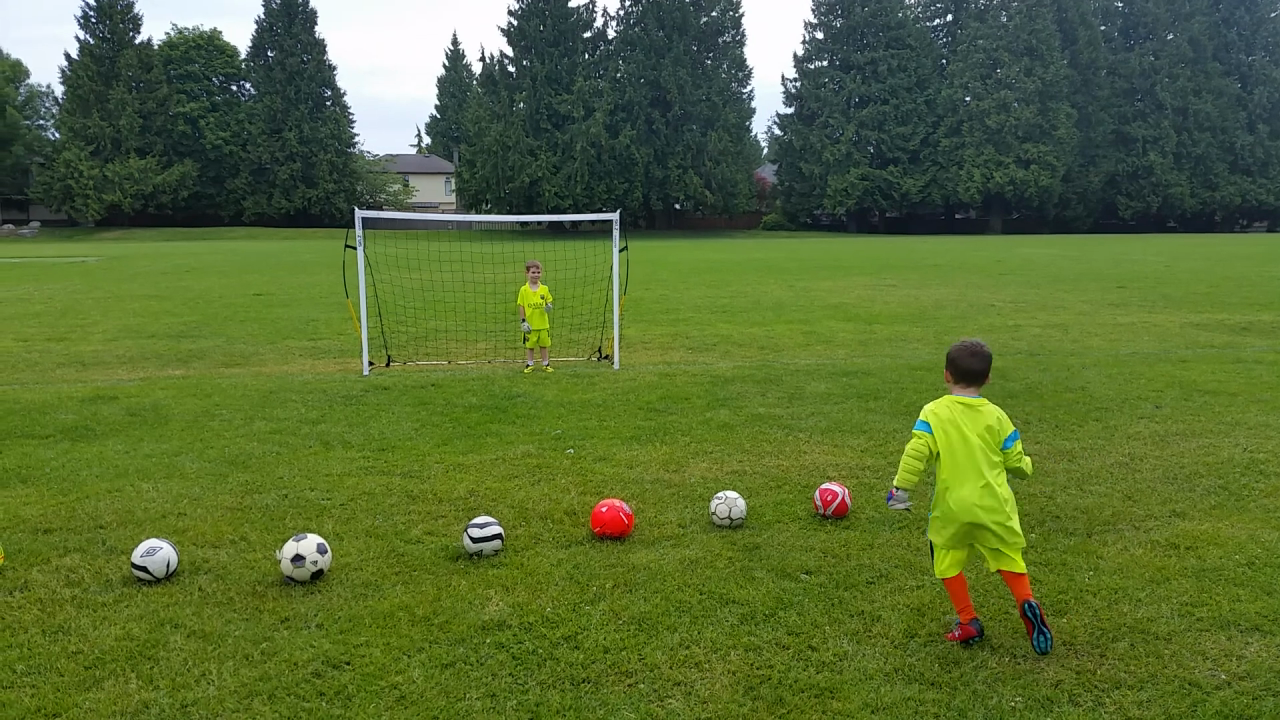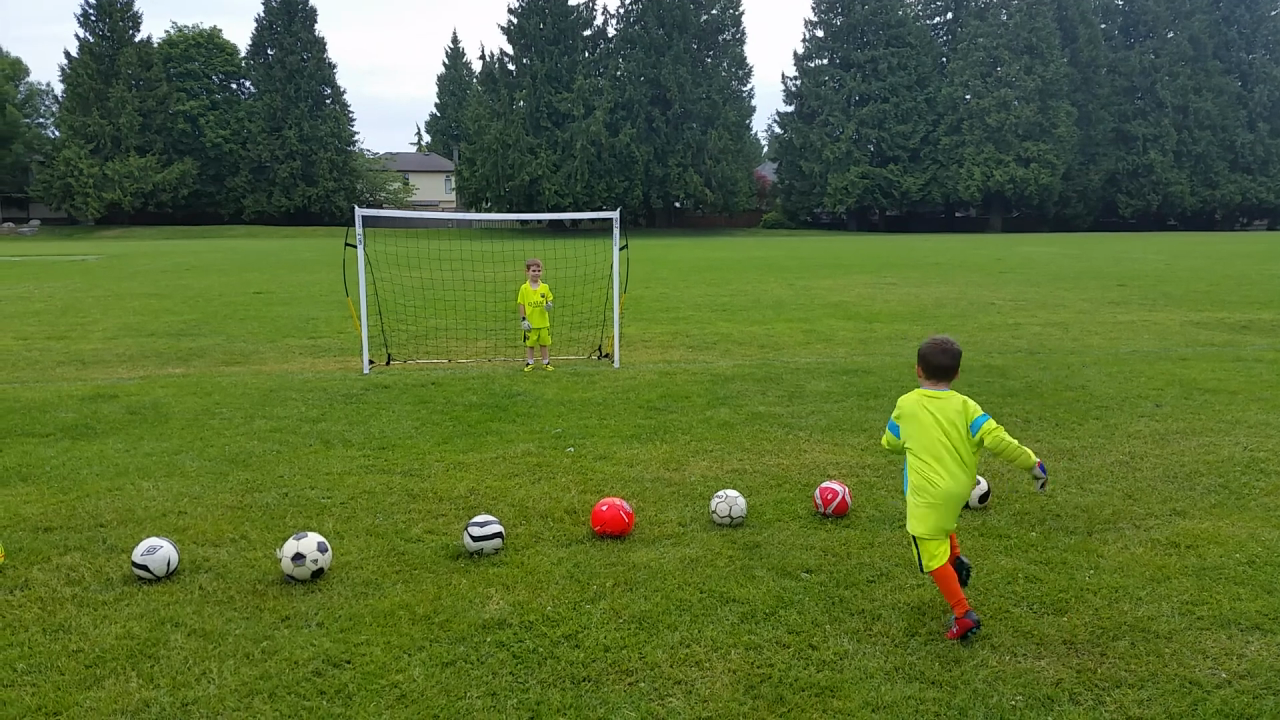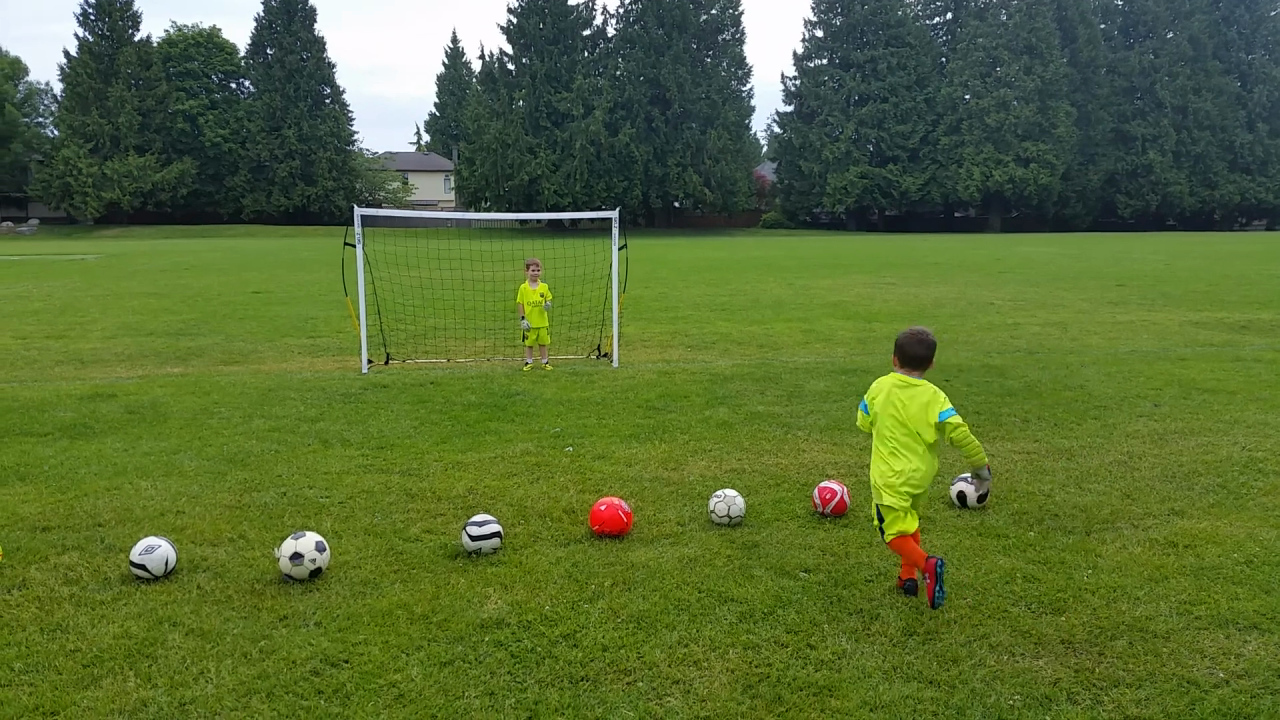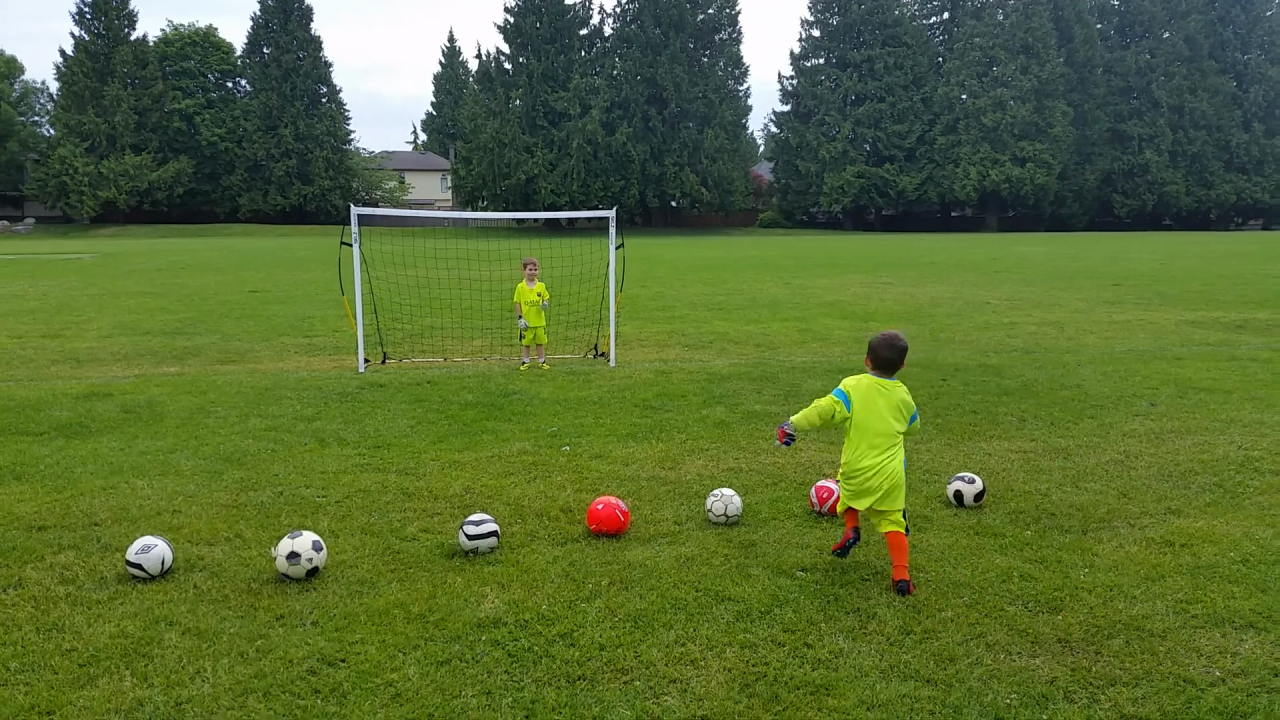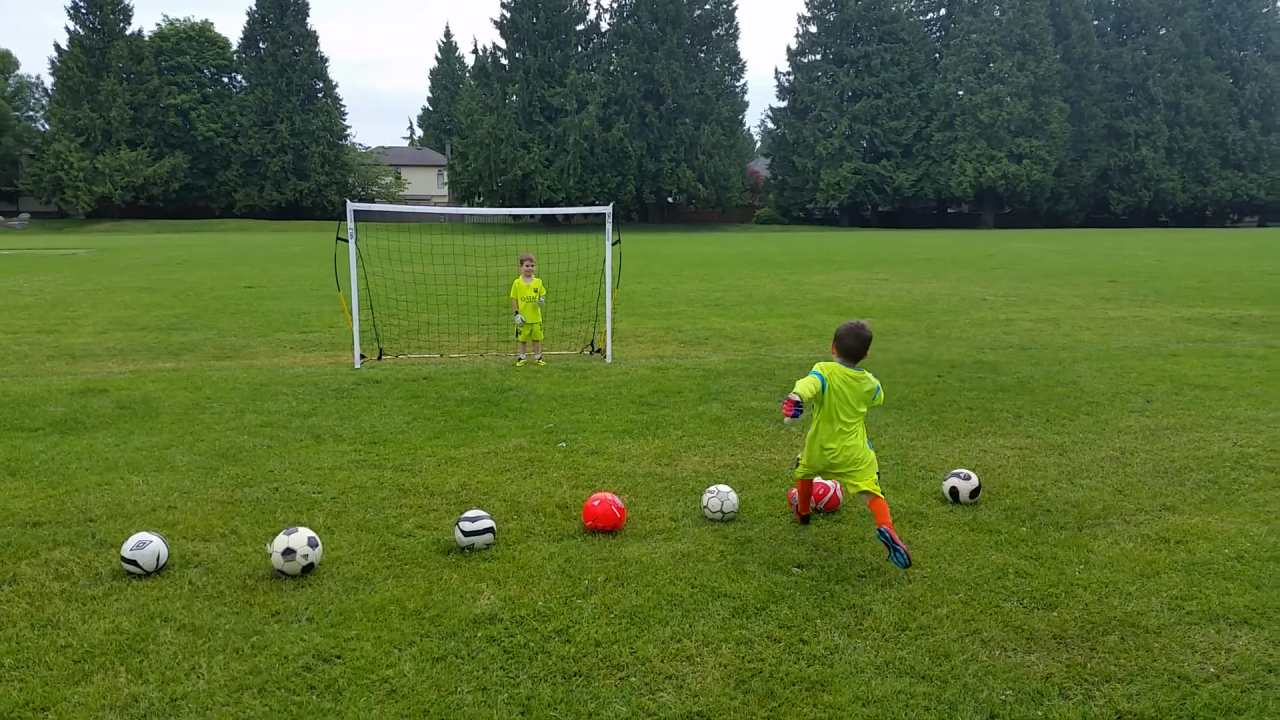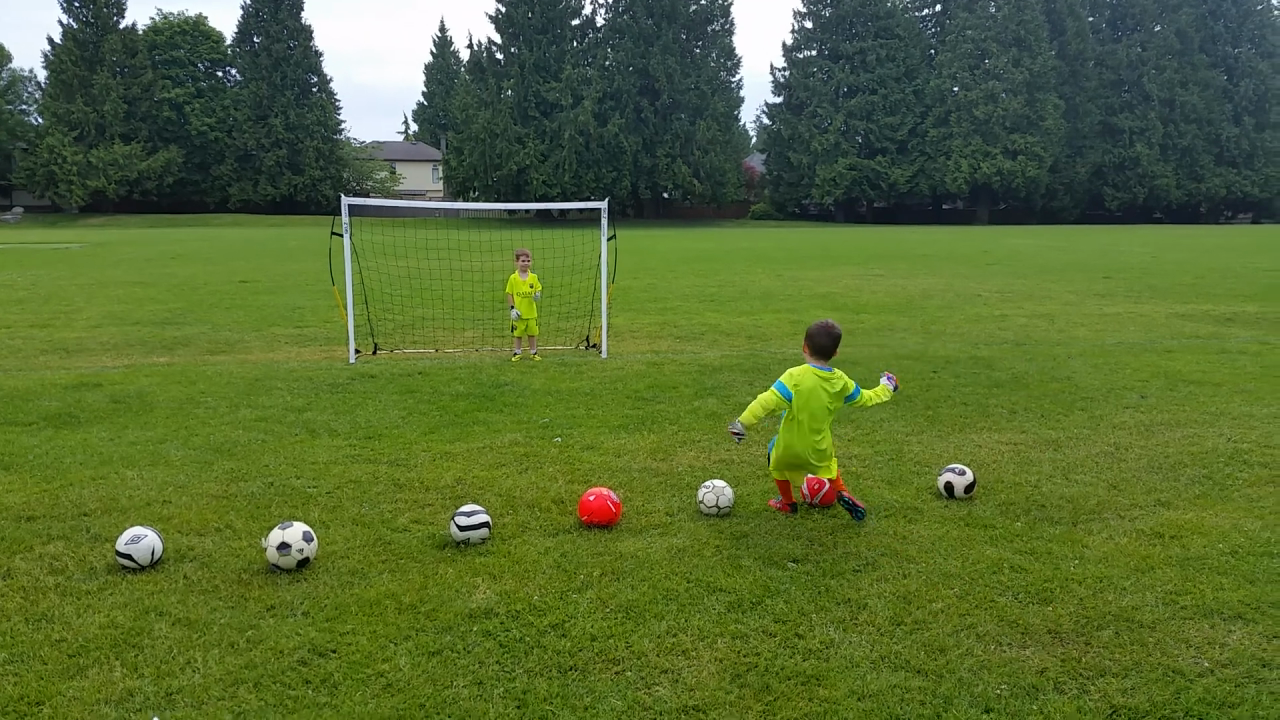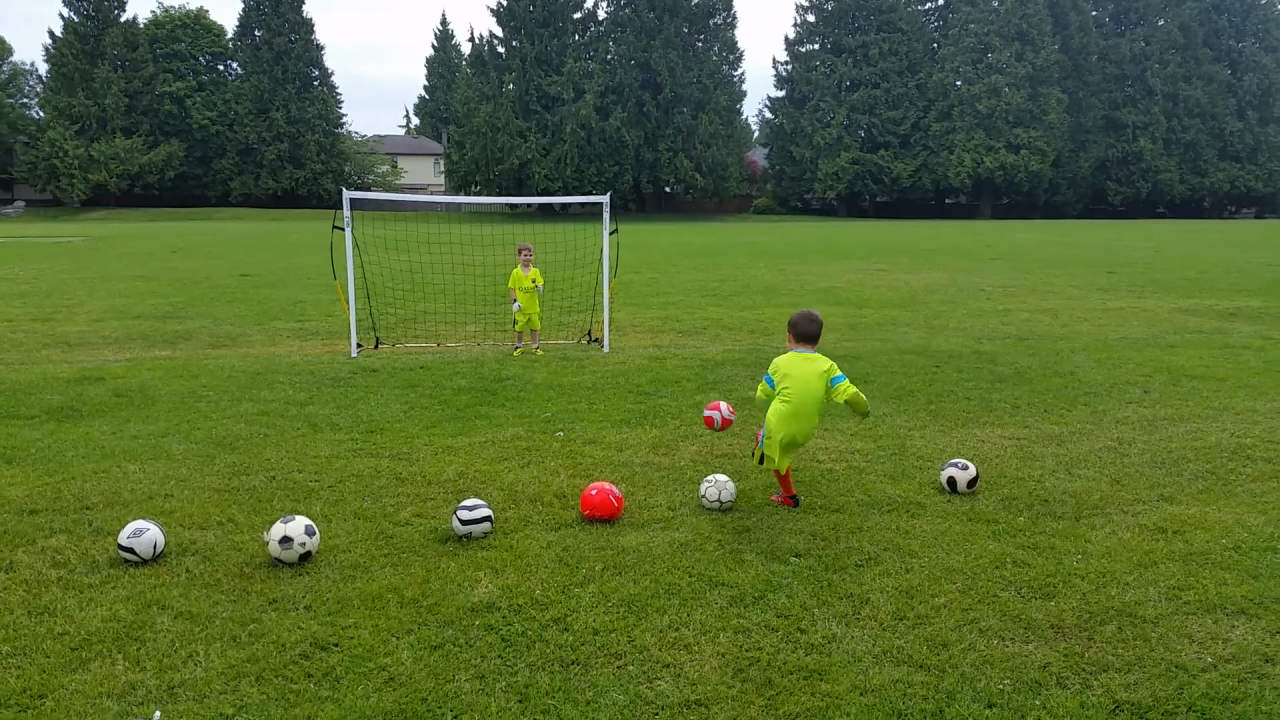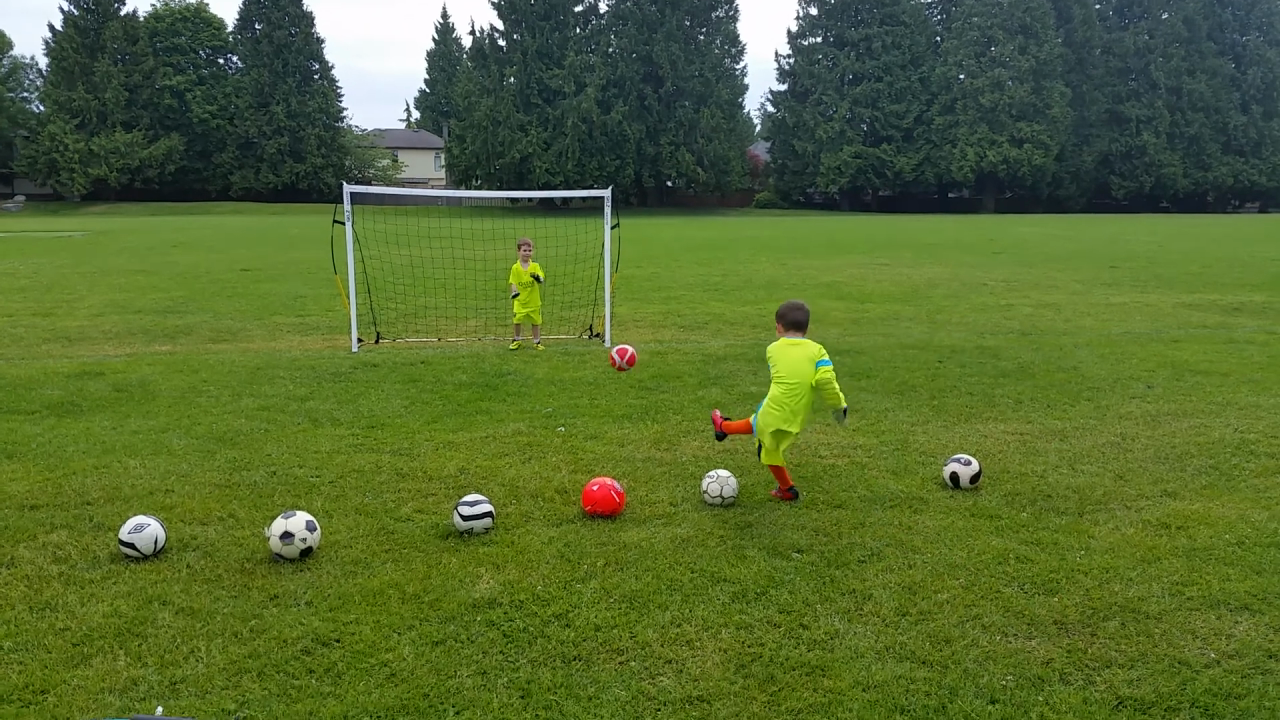
dt=0.1s
person 1, frame 1
left shoulder: (933, 412)
right shoulder: (997, 415)
left elbow: (916, 454)
right elbow: (1016, 462)
left wrist: (899, 488)
right wrist: (1027, 465)
left hip: (953, 506)
right hip: (995, 505)
left knee: (948, 561)
right knee: (1009, 559)
left ankle: (968, 623)
right ankle: (1028, 604)
person 1, frame 2
left shoulder: (905, 404)
right shoulder: (967, 407)
left elbow: (891, 441)
right elbow: (999, 442)
right wrist: (1032, 463)
left hip: (926, 494)
right hip: (959, 490)
left knee: (935, 558)
right knee: (943, 525)
left ankle: (964, 614)
right ankle: (957, 559)
person 1, frame 3
left shoulder: (879, 387)
right shoulder: (934, 397)
left elbow: (864, 422)
right elbow: (960, 434)
right wrist: (981, 466)
left hip: (889, 475)
right hip: (922, 475)
left knee: (896, 532)
right knee: (908, 515)
left ankle: (927, 564)
right ankle: (911, 576)
person 1, frame 4
left shoulder: (851, 387)
right shoulder: (904, 396)
left elbow: (825, 410)
right elbow: (912, 427)
left wrist: (791, 427)
left hip: (857, 470)
right hip: (891, 472)
left knee: (849, 497)
right knee: (894, 525)
left ankle: (851, 530)
right ankle: (902, 577)
person 1, frame 5
left shoulder: (824, 371)
right shoulder: (868, 381)
left elbow: (809, 385)
right elbow: (877, 398)
left wrist: (795, 396)
left hip: (820, 449)
right hip: (854, 449)
left knee: (805, 469)
right knee: (872, 493)
left ankle: (803, 511)
right ankle: (886, 529)
person 1, frame 6
left shoulder: (794, 376)
right shoulder: (840, 381)
left elbow: (769, 401)
right elbow: (865, 399)
left wrist: (743, 422)
right wrist: (886, 387)
left hip: (791, 446)
right hip: (818, 446)
left knee: (781, 466)
right knee: (829, 467)
left ankle: (787, 502)
right ankle: (843, 495)
person 1, frame 7
left shoulder: (780, 363)
right shoulder: (827, 367)
left elbow: (764, 394)
right elbow: (849, 394)
right wrist: (864, 408)
left hip: (779, 427)
right hip: (803, 433)
left knee: (775, 456)
right knee: (782, 452)
left ankle: (788, 495)
person 1, frame 8
left shoulder: (773, 349)
right shoulder: (817, 351)
right elbow: (827, 380)
right wrist: (839, 406)
left hip: (774, 410)
right hip: (794, 416)
left knee: (772, 453)
right knee: (757, 425)
left ankle: (787, 489)
